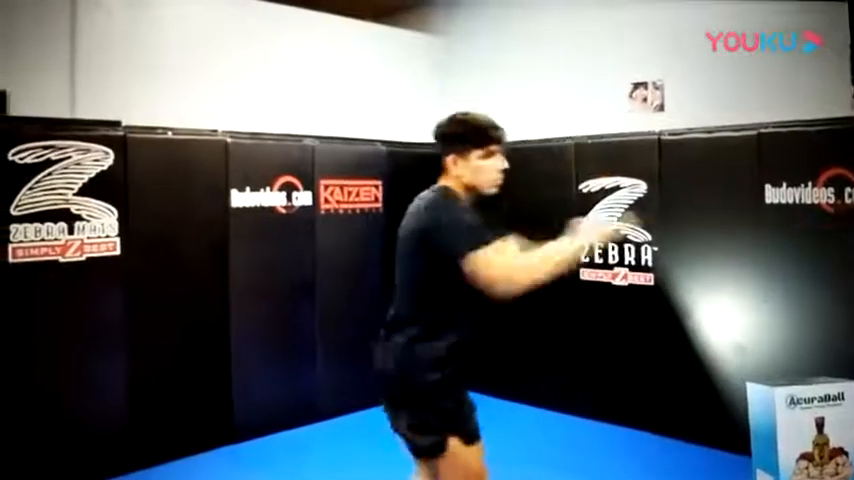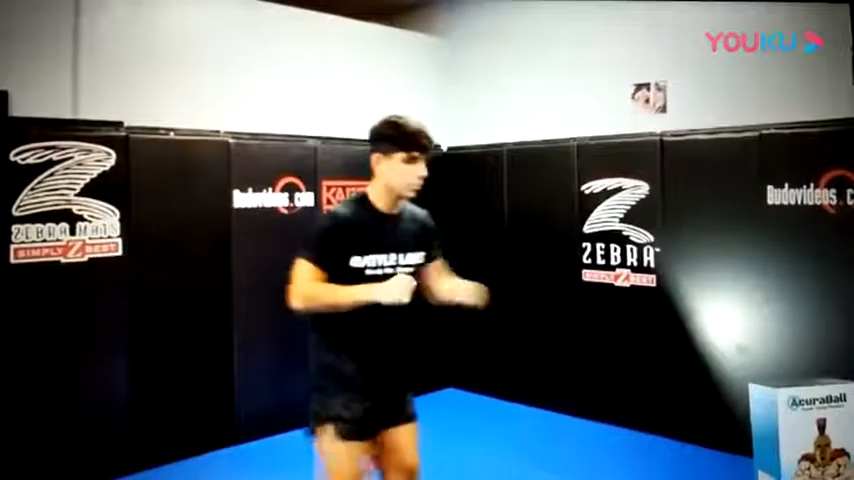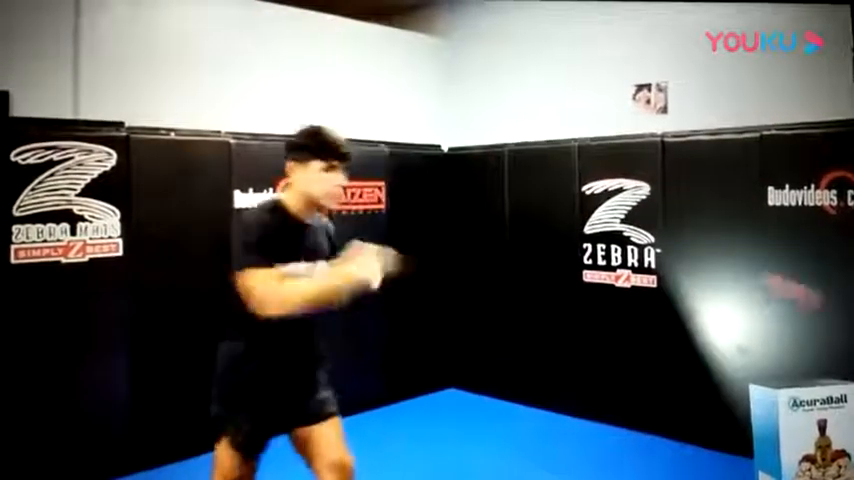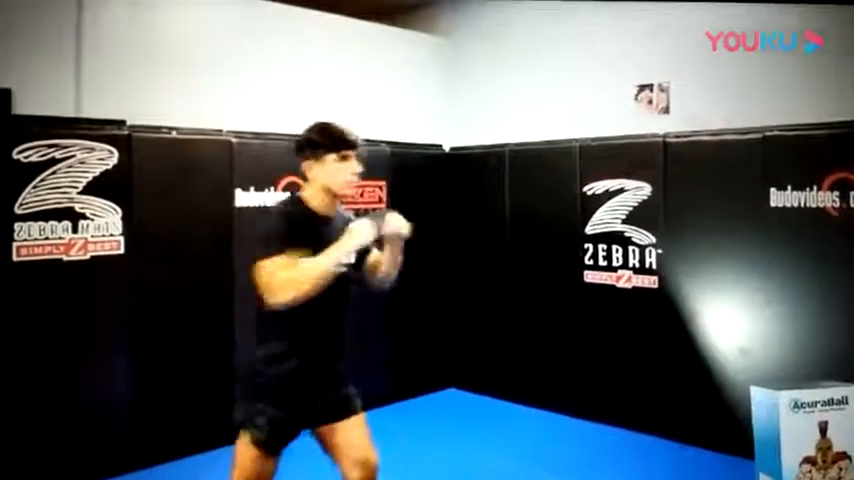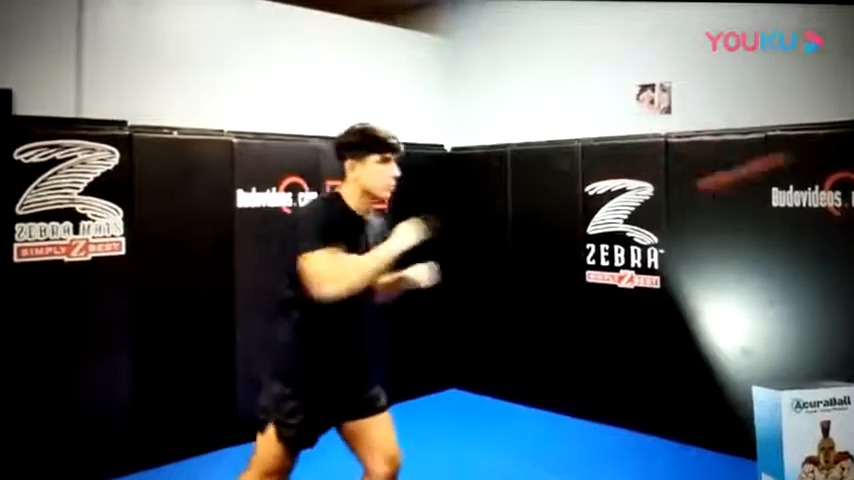
dt=0.5s
person 1, frame 1
left shoulder: (431, 207)
right shoulder: (444, 217)
right elbow: (515, 276)
left wrist: (506, 261)
right wrist: (585, 235)
left hip: (410, 362)
right hip: (419, 371)
person 1, frame 2
left shoulder: (419, 223)
right shoulder: (340, 222)
left elbow: (438, 284)
right elbow: (301, 296)
left wrist: (463, 290)
right wrist: (377, 293)
left hip: (391, 370)
right hip: (341, 369)
person 1, frame 3
left shoulder: (321, 230)
right shoulder: (256, 226)
right elbow: (273, 302)
left wrist: (362, 276)
right wrist: (346, 272)
left hip: (303, 373)
right hip: (248, 377)
person 1, frame 4
left shoulder: (345, 222)
right shoulder: (283, 220)
left elbow: (381, 278)
right elbow: (283, 291)
left wrist: (394, 242)
right wrist: (344, 248)
left hip: (326, 373)
right hip: (275, 374)
person 1, frame 5
left shoulder: (371, 225)
right shoulder: (325, 215)
right elbow: (328, 285)
left wrist: (406, 279)
right wrist: (393, 246)
left hip: (352, 367)
right hip: (306, 369)
